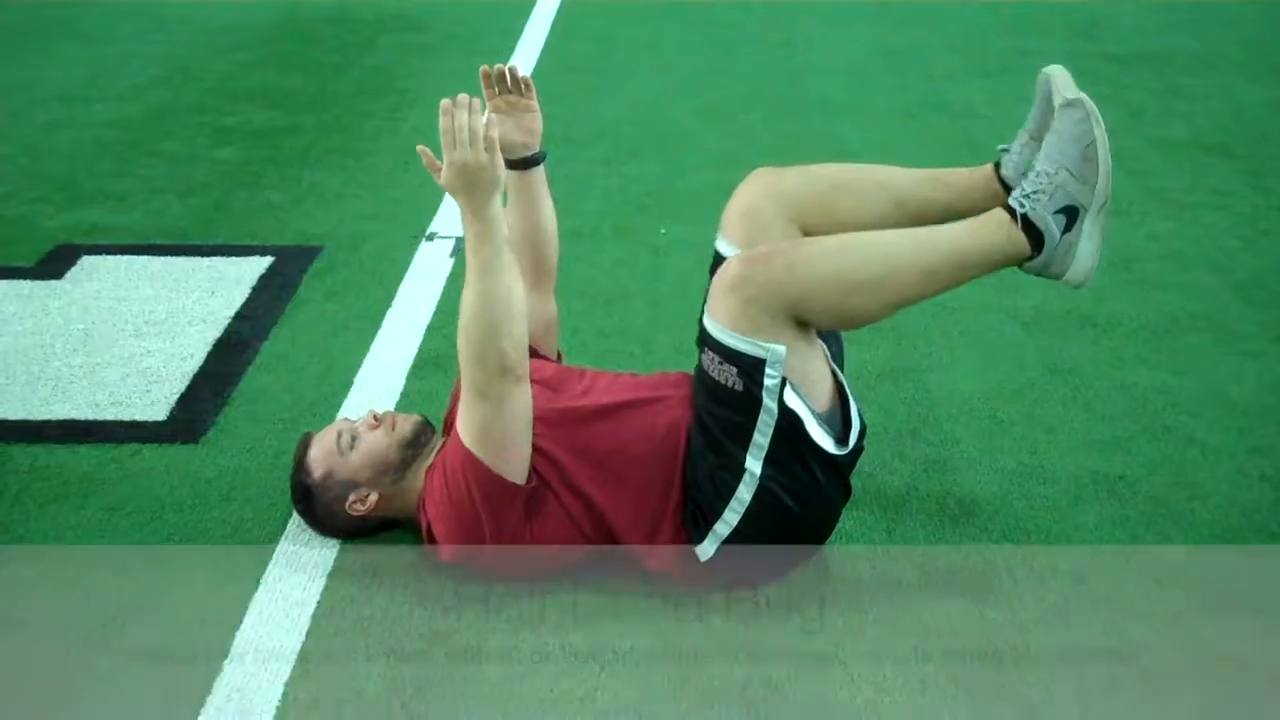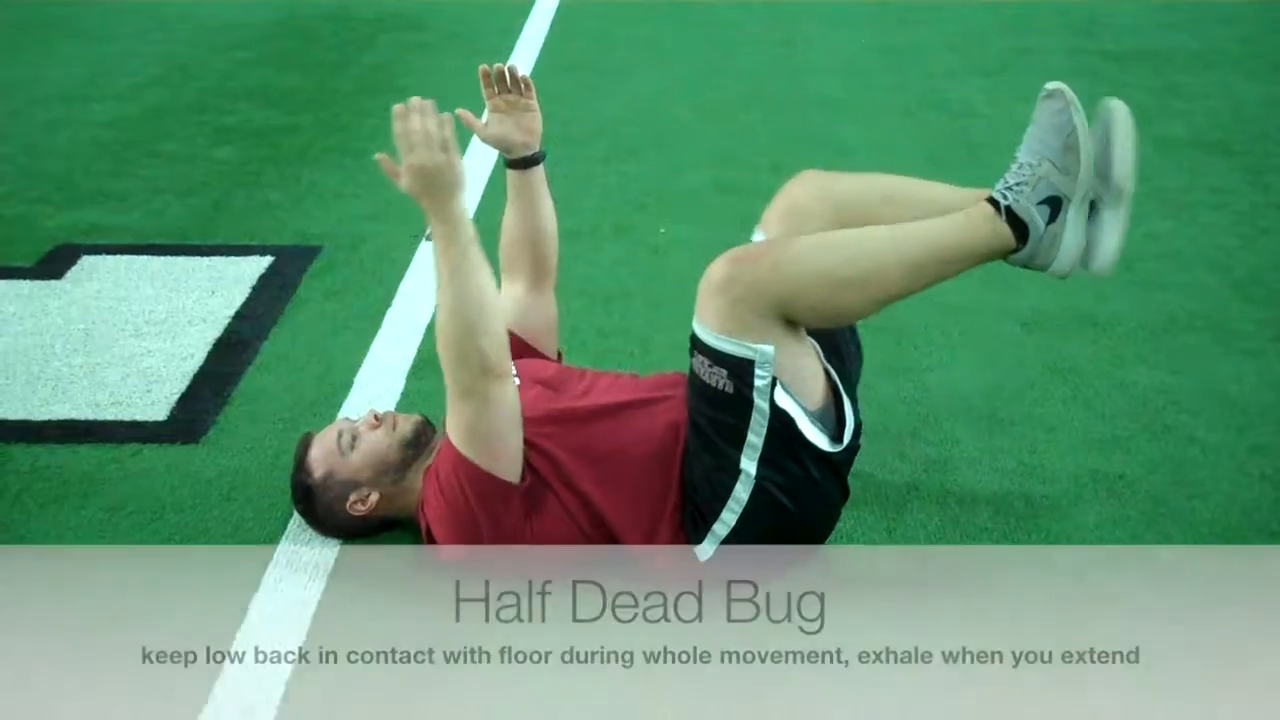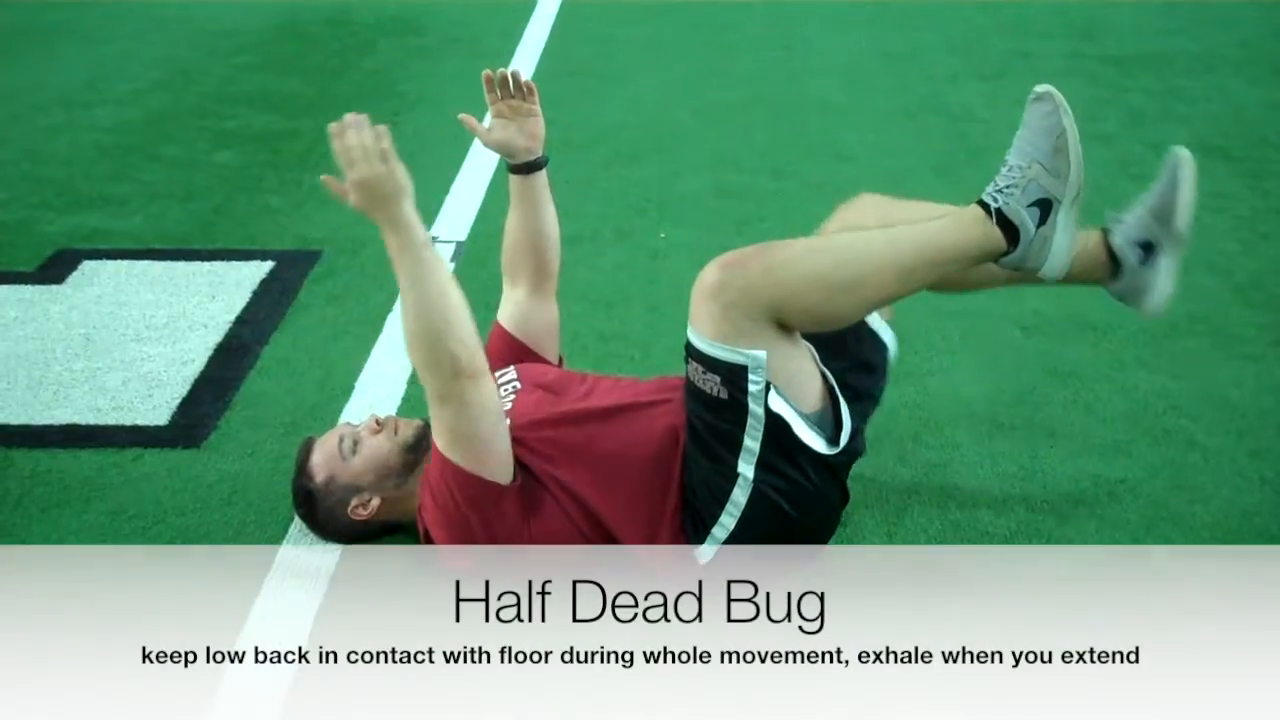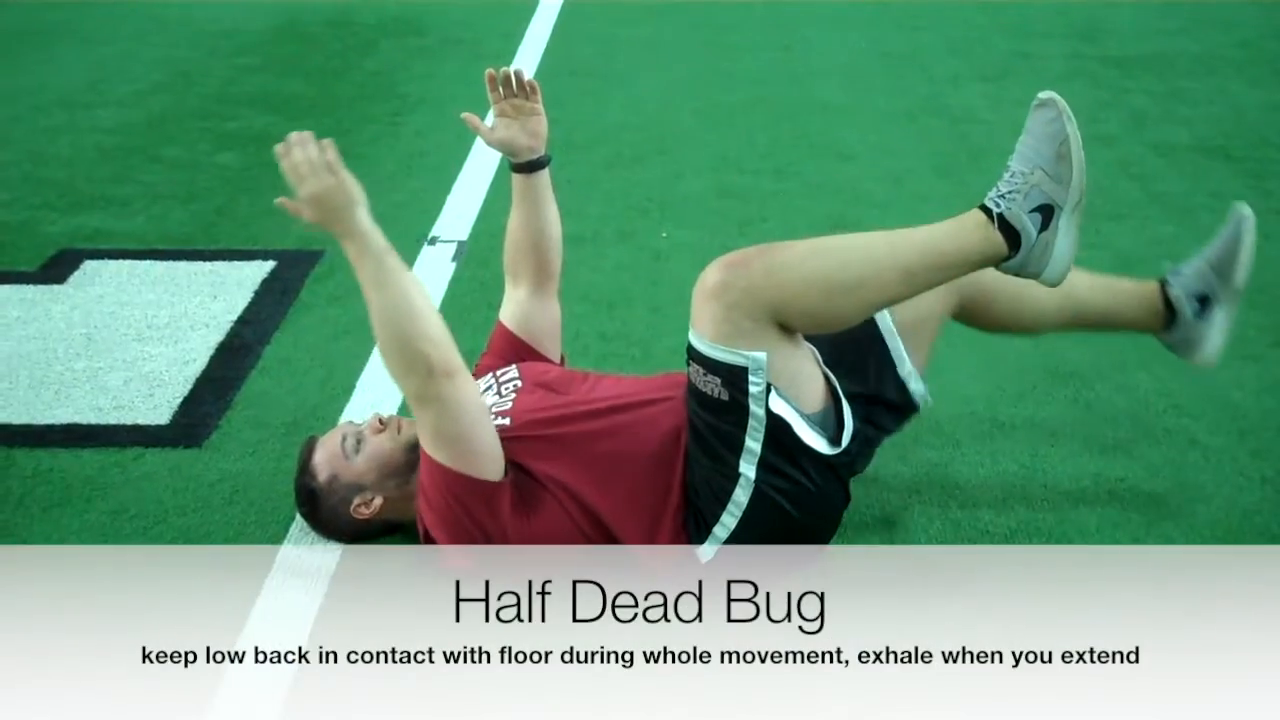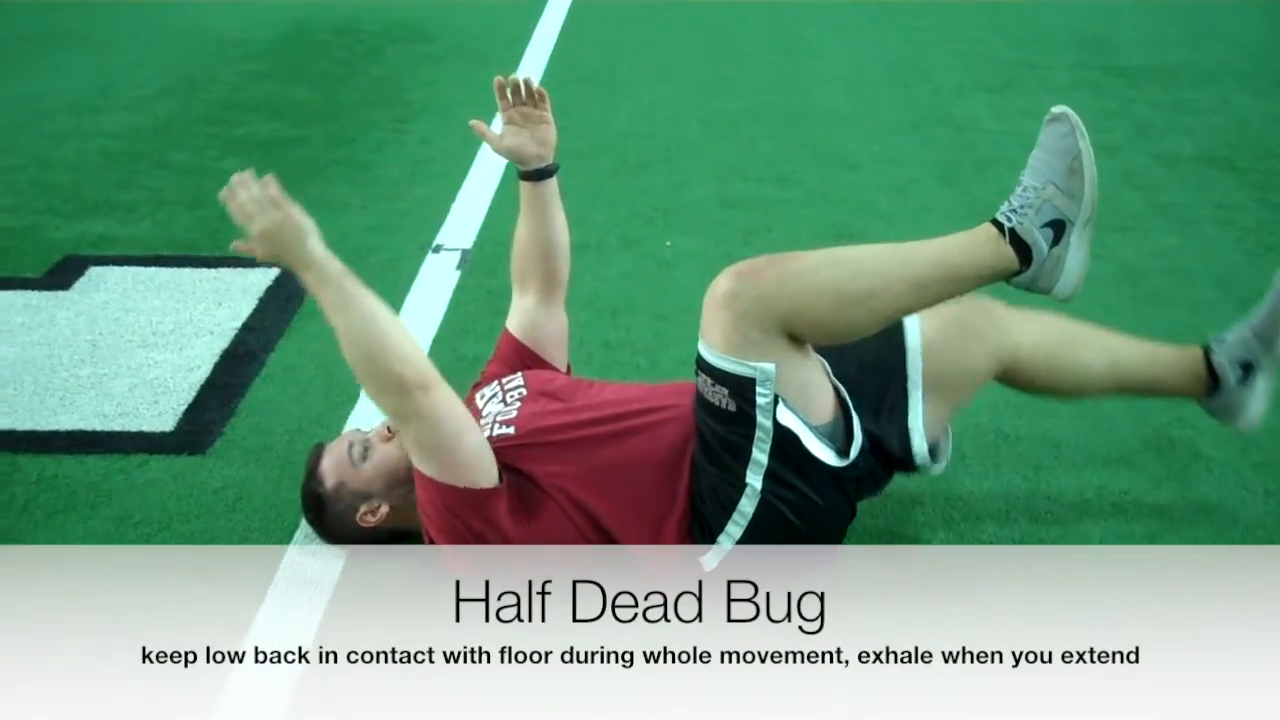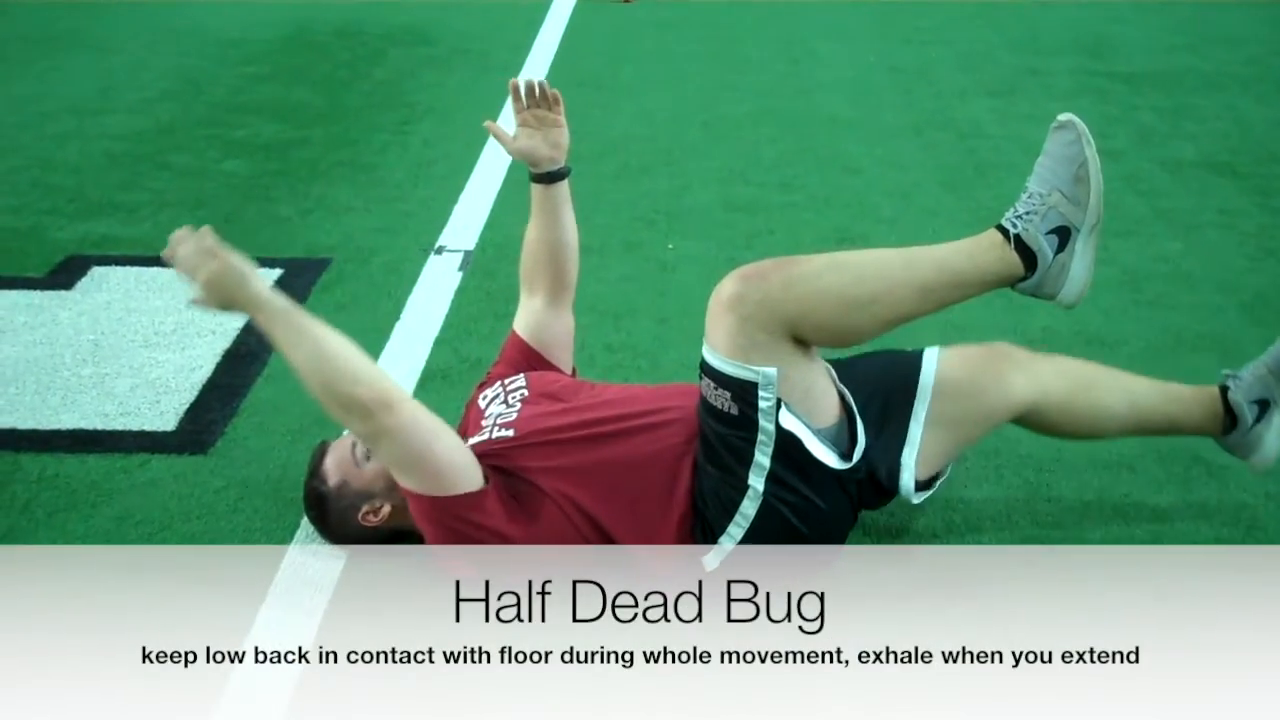
dt=0.2s
person 1, frame 1
left shoulder: (475, 420)
right shoulder: (464, 510)
left elbow: (531, 285)
right elbow: (499, 375)
left wrist: (523, 158)
right wrist: (477, 206)
left hip: (716, 424)
right hip: (749, 498)
left knee: (767, 198)
right knee: (758, 274)
left ankle: (1009, 185)
right ankle: (1032, 229)
person 1, frame 2
left shoulder: (480, 411)
right shoulder: (462, 509)
left elbow: (531, 281)
right elbow: (482, 377)
left wrist: (523, 158)
right wrist: (446, 209)
left hip: (746, 427)
right hip: (750, 497)
left knee: (814, 198)
right knee: (742, 275)
left ankle: (1022, 216)
right ankle: (1017, 222)
person 1, frame 3
left shoulder: (499, 390)
right shoulder: (463, 510)
left elbow: (532, 285)
right elbow: (454, 379)
left wrist: (526, 160)
right wrist: (397, 220)
left hip: (749, 434)
right hip: (749, 503)
left knee: (865, 221)
right knee: (733, 280)
left ankle: (1115, 256)
right ankle: (1008, 225)
person 1, frame 4
left shoulder: (500, 386)
right shoulder: (455, 507)
left elbow: (532, 282)
right elbow: (431, 379)
left wrist: (527, 159)
right wrist: (352, 227)
left hip: (760, 437)
right hip: (746, 504)
left knee: (940, 263)
right knee: (733, 281)
left ankle: (1169, 306)
right ankle: (1009, 226)
person 1, frame 5
left shoulder: (500, 390)
right shoulder: (459, 516)
left elbow: (540, 290)
right elbow: (411, 389)
left wrist: (537, 169)
right wrist: (307, 256)
left hip: (766, 446)
right hip: (748, 511)
left knee: (980, 328)
right knee: (745, 289)
right ankle: (1020, 243)
person 1, frame 6
left shoulder: (501, 397)
right shoulder: (457, 515)
left elbow: (550, 291)
right elbow: (378, 403)
left wrist: (548, 172)
right wrist: (254, 294)
left hip: (771, 449)
right hip: (751, 513)
left knee: (1004, 373)
right knee: (751, 293)
right ankle: (1022, 250)
